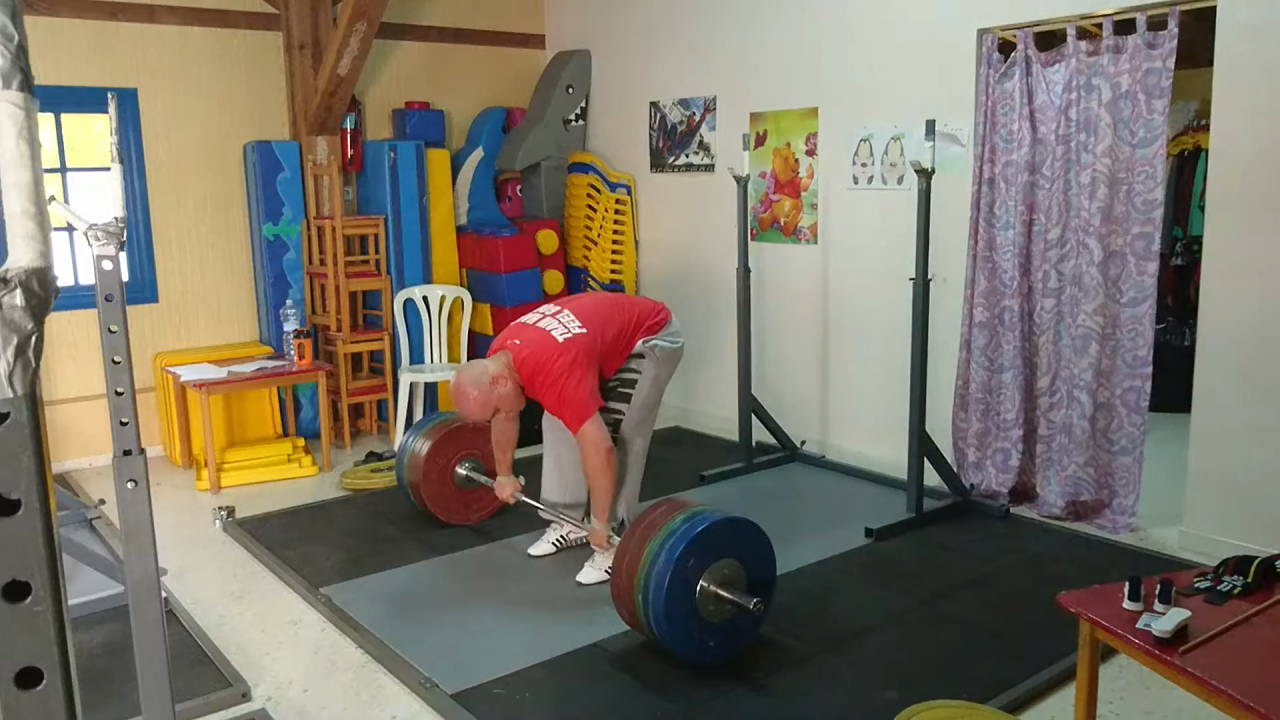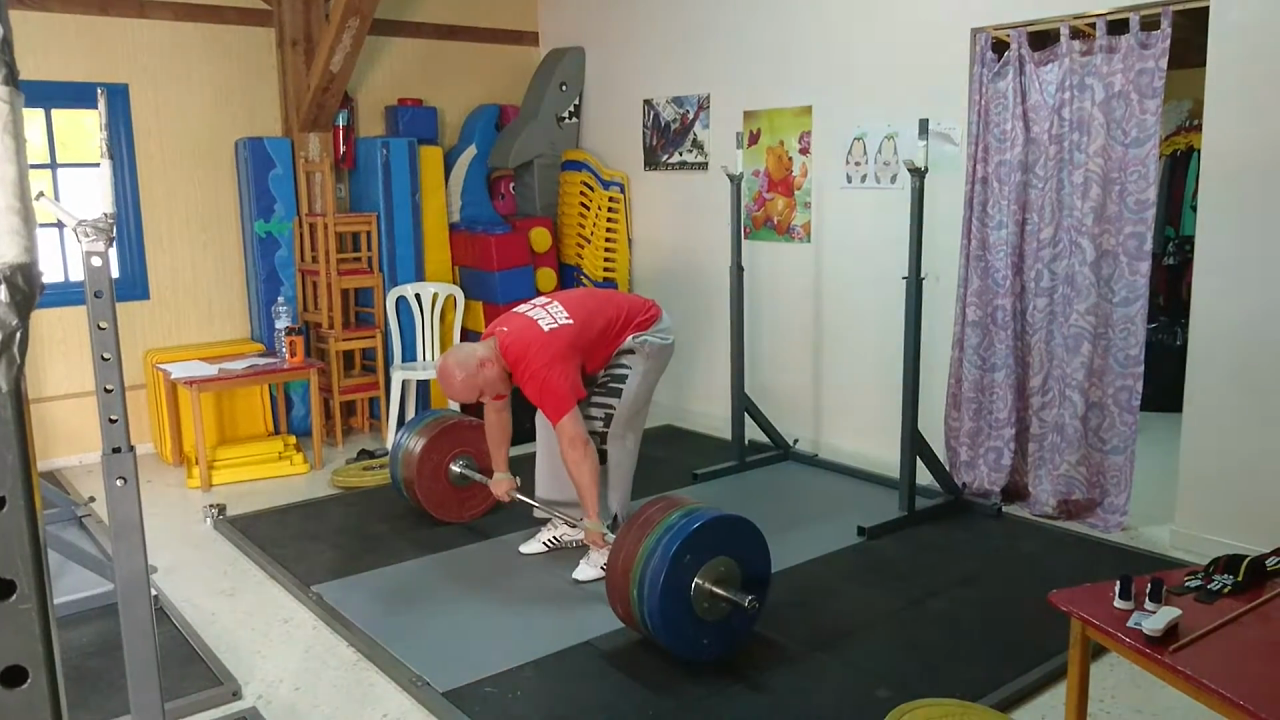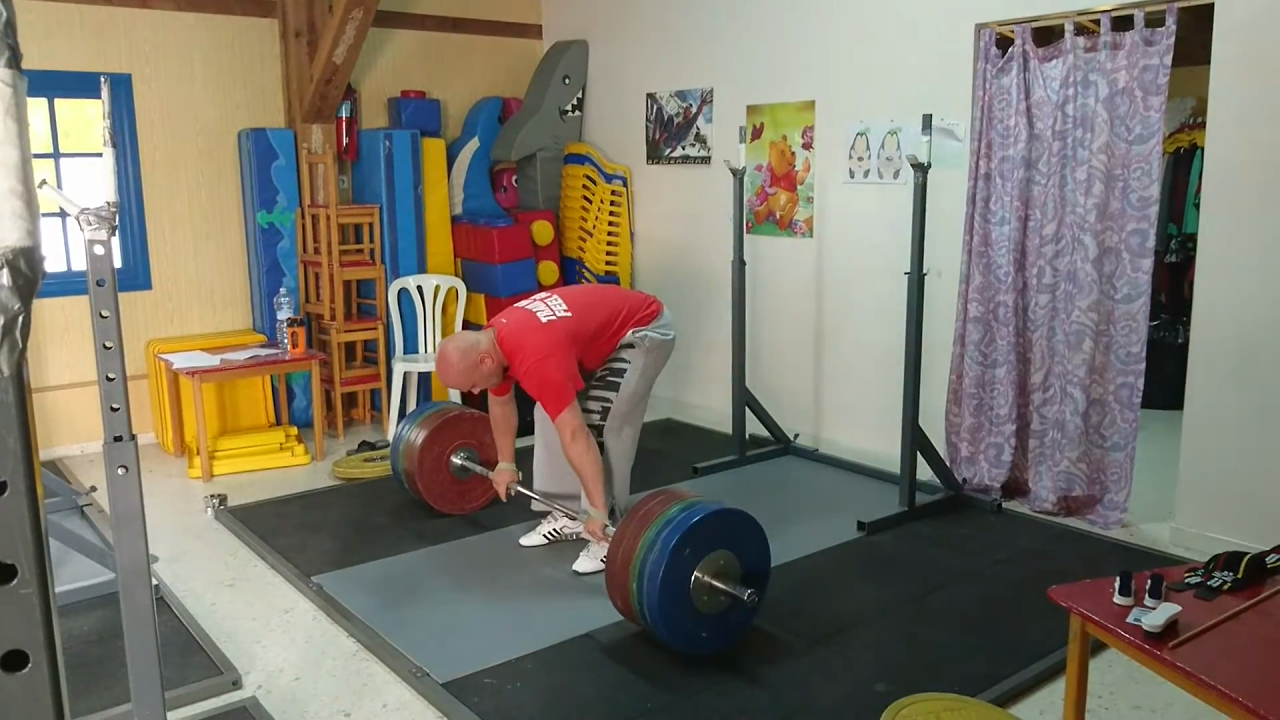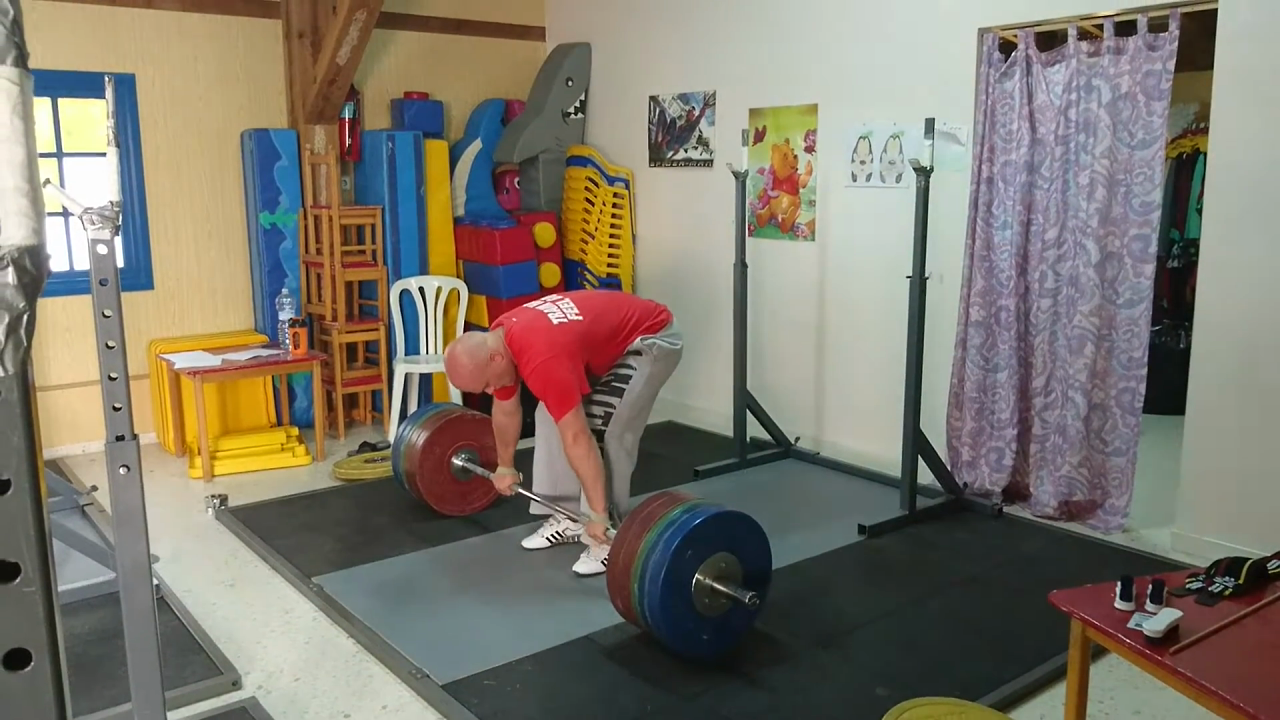
dt=1s
person 1, frame 1
left shoulder: (554, 376)
right shoulder: (498, 359)
left elbow: (600, 449)
right elbow: (504, 422)
left wrist: (601, 524)
right wrist: (503, 476)
left hip: (652, 338)
right hip: (609, 330)
left knee: (614, 433)
right knee: (559, 422)
left ankle: (616, 544)
right ankle: (570, 521)
person 1, frame 2
left shoulder: (538, 366)
right shoulder: (488, 346)
left elbow: (576, 442)
right elbow: (497, 410)
left wrist: (594, 521)
right wrist: (500, 472)
left hip: (643, 334)
right hip: (601, 329)
left knee: (602, 431)
right knee: (552, 420)
left ankle: (608, 539)
right ankle: (568, 522)
person 1, frame 3
left shoulder: (536, 360)
right shoulder: (490, 340)
left elbow: (575, 436)
right elbow: (502, 403)
left wrist: (598, 511)
right wrist: (506, 464)
left hip: (644, 330)
right hip: (602, 326)
left knee: (601, 425)
right knee: (552, 414)
left ankle: (608, 533)
right ankle: (568, 515)
person 1, frame 4
left shoulder: (543, 361)
right shoulder: (496, 340)
left elbow: (577, 439)
right elbow: (506, 410)
left wrist: (599, 515)
right wrist: (505, 467)
left hip: (652, 339)
right hip: (609, 334)
left knee: (602, 430)
right knee: (552, 416)
left ankle: (608, 537)
right ankle: (569, 518)
